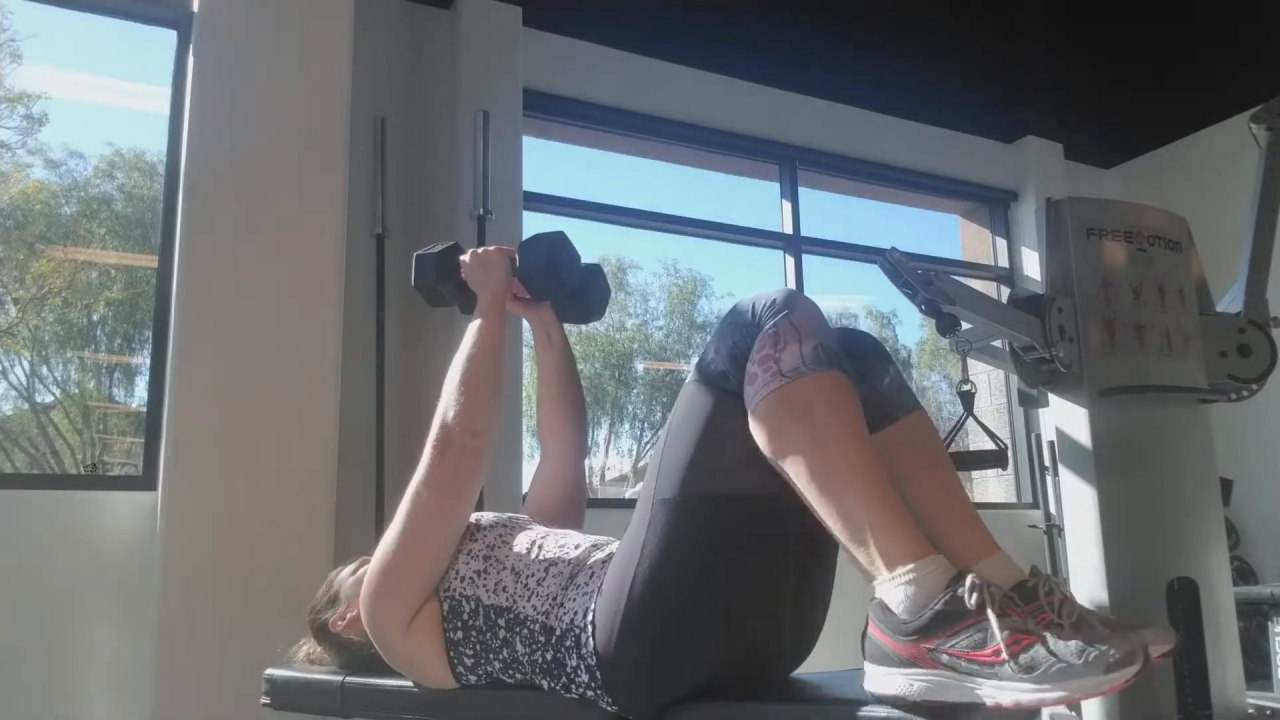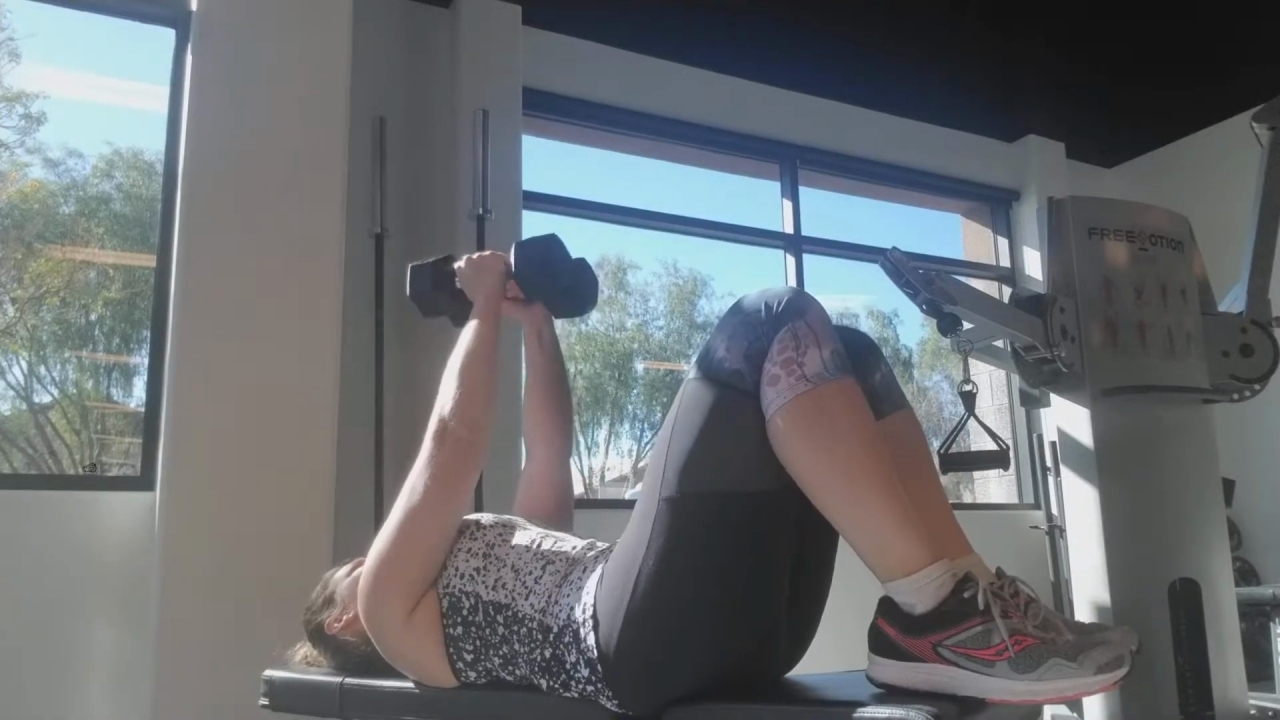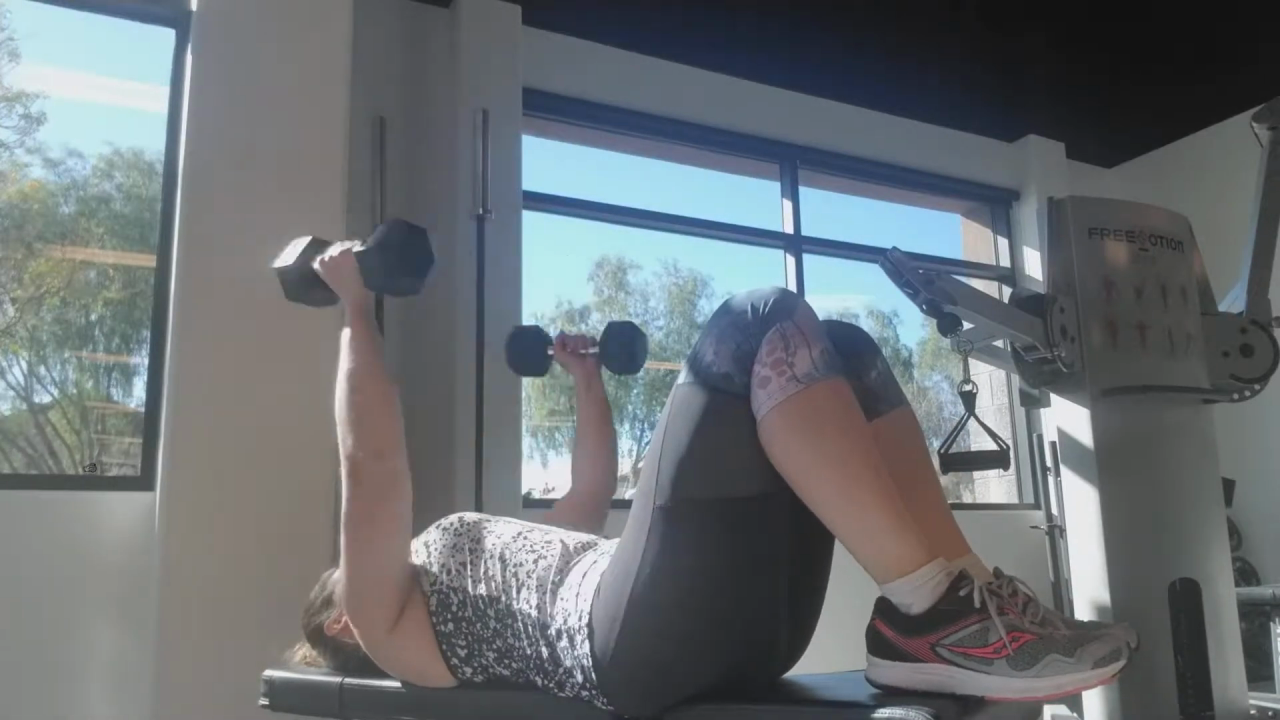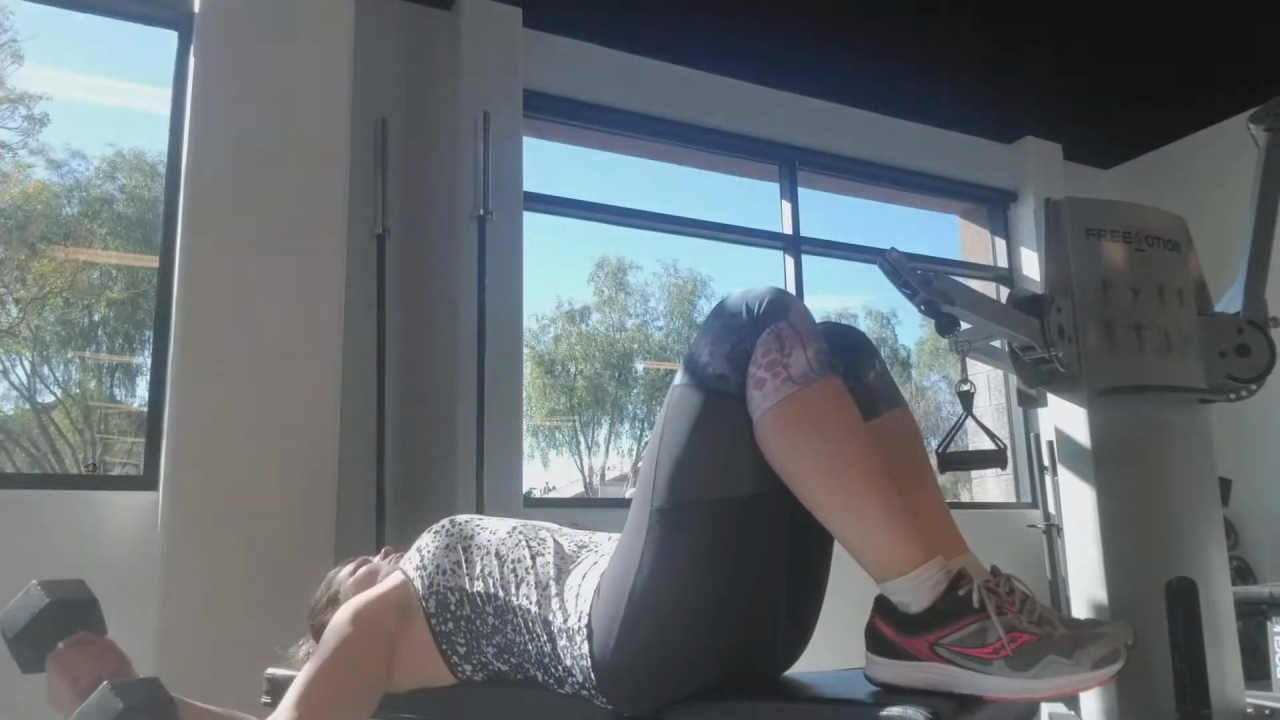
dt=1s
person 1, frame 1
left shoulder: (507, 548)
right shoulder: (394, 611)
left elbow: (565, 454)
right elbow: (458, 443)
left wrist: (545, 324)
right wrist: (489, 304)
left hip: (747, 624)
right hip: (650, 643)
left knee: (850, 356)
right knee: (773, 325)
left ankle: (1003, 596)
right ankle: (924, 617)
person 1, frame 2
left shoulder: (501, 553)
right shoulder: (395, 607)
left elbow: (549, 451)
right elbow: (454, 438)
left wrist: (534, 322)
right wrist: (485, 308)
left hip: (741, 625)
right hip: (646, 639)
left knee: (843, 355)
right knee: (777, 326)
left ankle: (966, 595)
right ankle: (933, 621)
person 1, frame 3
left shoulder: (483, 556)
right shoulder: (396, 620)
left elbow: (596, 493)
right elbow: (375, 472)
left wrist: (585, 379)
right wrist: (357, 316)
left hip: (733, 624)
right hip: (635, 640)
left knee: (842, 350)
right knee: (760, 328)
left ankle: (954, 600)
right ankle: (930, 619)
person 1, frame 4
left shoulder: (449, 559)
right shoulder: (375, 627)
left hip: (729, 621)
left knee: (836, 351)
right knee: (757, 327)
left ankle: (948, 598)
right ankle: (930, 618)
